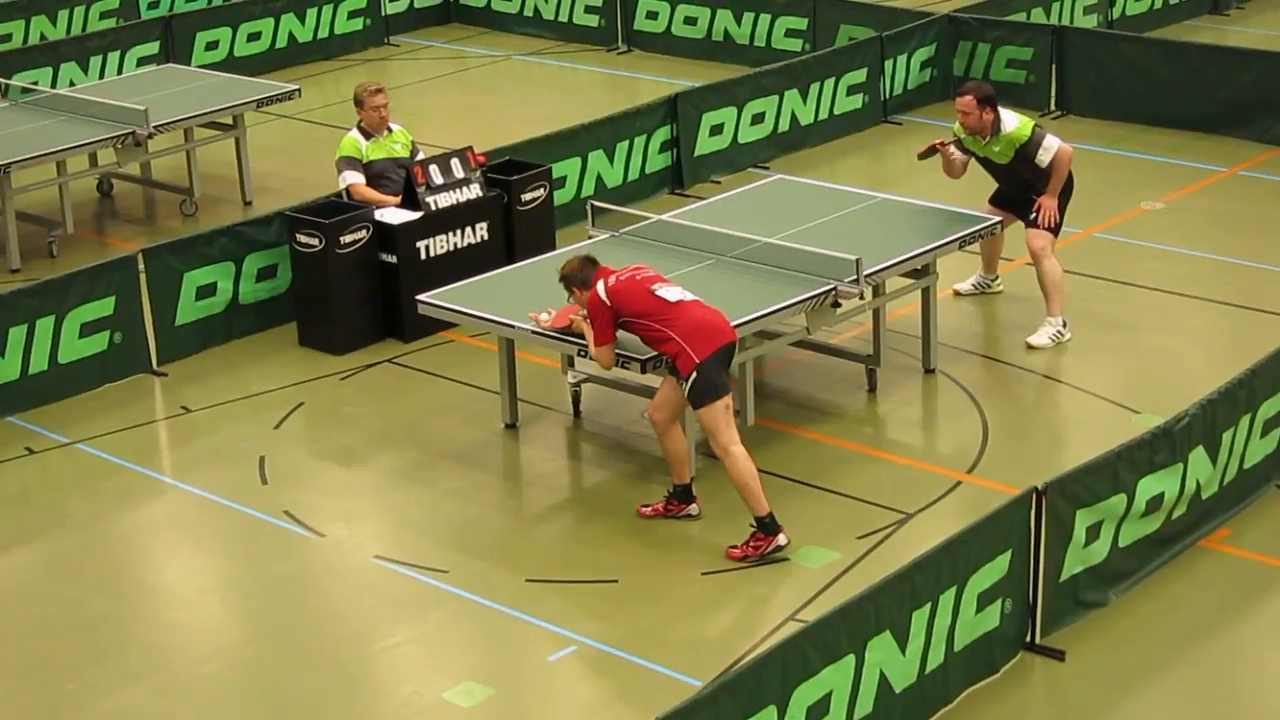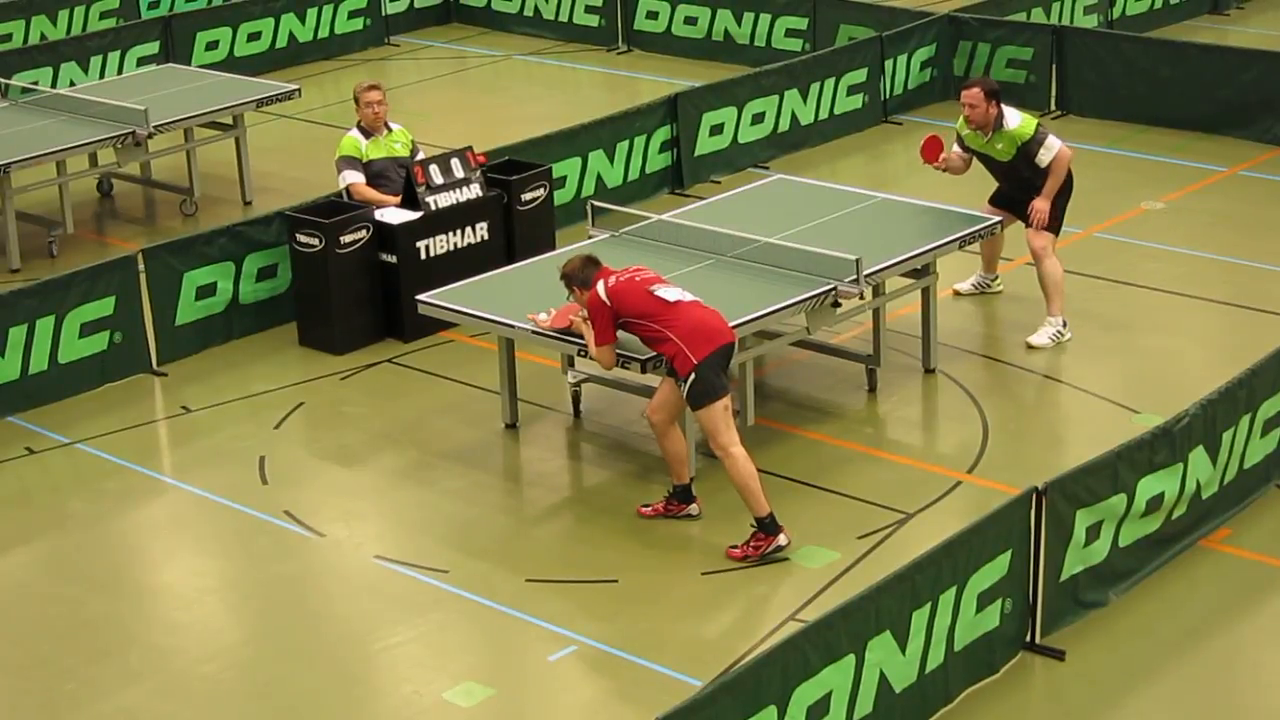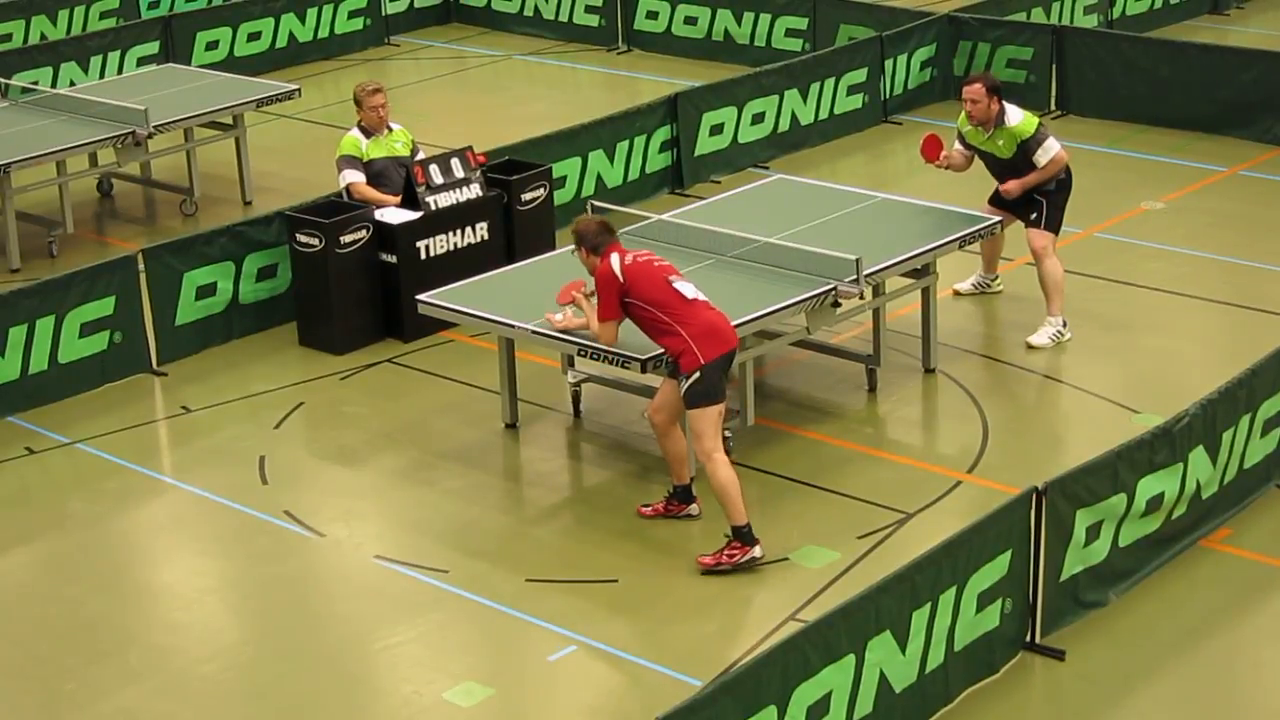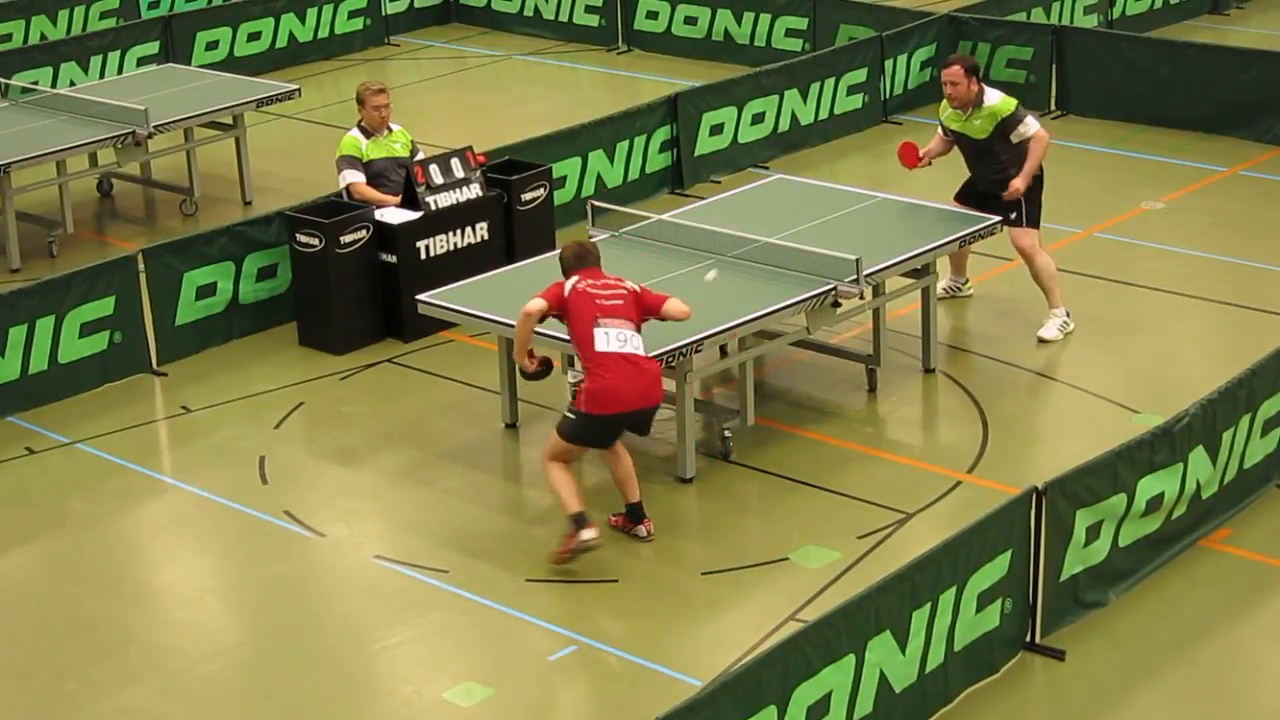
dt=1s
person 1, frame 1
left shoulder: (598, 297)
right shoulder: (632, 271)
left elbow: (606, 361)
left wrist: (586, 329)
left hip: (698, 346)
right hip: (716, 329)
left knee: (725, 445)
right knee: (661, 415)
left ankle: (769, 531)
right ankle: (683, 498)
person 1, frame 2
left shoulder: (598, 297)
right shoulder: (632, 272)
left elbow: (607, 361)
left wrist: (585, 329)
right wrist: (588, 323)
left hip: (698, 347)
right hip: (715, 330)
left knee: (725, 445)
right knee: (659, 416)
left ankle: (770, 531)
right ankle: (683, 499)
person 1, frame 3
left shoulder: (607, 271)
right shoulder: (635, 258)
left elbow: (608, 337)
right elbow: (624, 309)
left wrist: (585, 306)
right wrist: (573, 322)
left hip: (703, 347)
right hip: (713, 335)
left knee: (708, 450)
right knee: (660, 416)
left ankle: (744, 542)
right ankle: (683, 498)
person 1, frame 4
left shoulder: (566, 289)
right shoulder: (631, 289)
left elbow: (531, 311)
right elbow: (681, 311)
left wrist: (521, 353)
right wrist: (646, 313)
left hip: (603, 395)
right hip: (648, 391)
left knee: (554, 460)
right knee: (609, 442)
left ankle: (581, 526)
right ankle: (636, 518)
person 2, frame 1
left shoulder: (1016, 131)
right shoulder: (963, 131)
left elbow: (1064, 152)
right elbow: (956, 172)
left wrist: (1052, 195)
right wrist: (946, 156)
left hip: (1048, 188)
right hip: (1015, 185)
left knee: (1039, 247)
left ankle: (1057, 324)
right ankle: (988, 278)
person 2, frame 2
left shoulder: (1019, 129)
right shoulder: (966, 126)
left elbow: (1064, 155)
right elbow: (962, 162)
left wrist: (1045, 199)
right wrist: (947, 163)
left hip: (1049, 185)
right hip: (1015, 184)
left knee: (1040, 247)
left ankle: (1057, 323)
right ankle: (988, 278)
person 2, frame 3
left shoulder: (1020, 126)
right shoulder: (967, 122)
left elbow: (1059, 159)
right elbow: (964, 159)
left wrist: (1022, 184)
right wrist: (948, 160)
left hip: (1048, 184)
right hip: (1013, 183)
left knee: (1040, 246)
left ankle: (1057, 323)
right ankle: (988, 278)
person 2, frame 4
left shoulder: (999, 107)
right shoulder: (947, 109)
left elbow: (1041, 137)
right elbow: (944, 139)
left wrist: (1024, 177)
right wrist: (928, 153)
left hip: (1017, 183)
right hip: (985, 180)
left knee: (1027, 245)
left ankle: (1059, 314)
right ankle: (959, 282)
